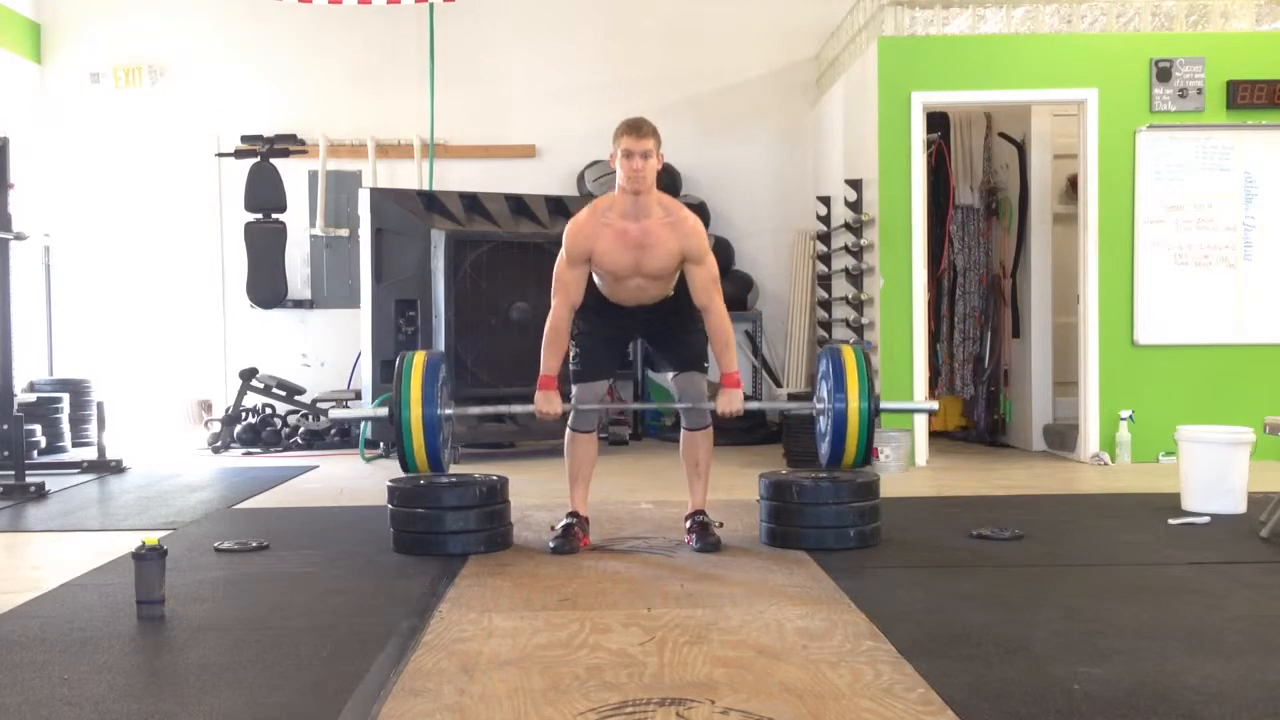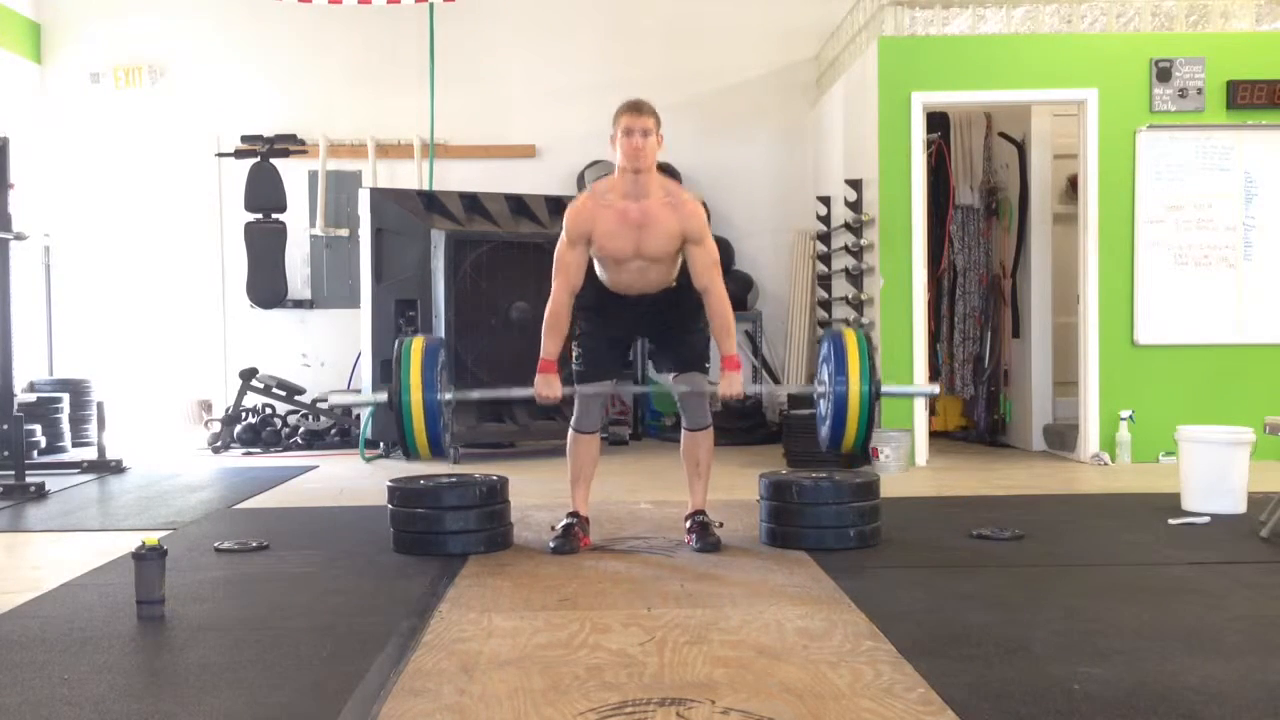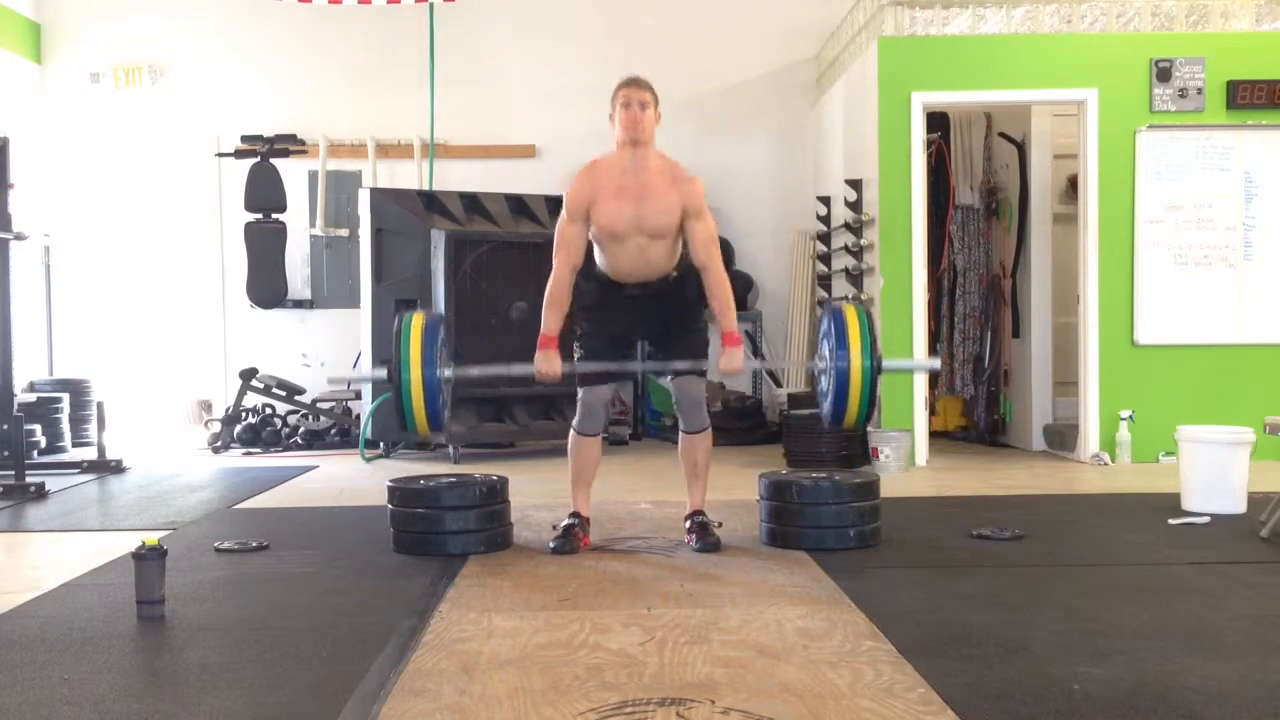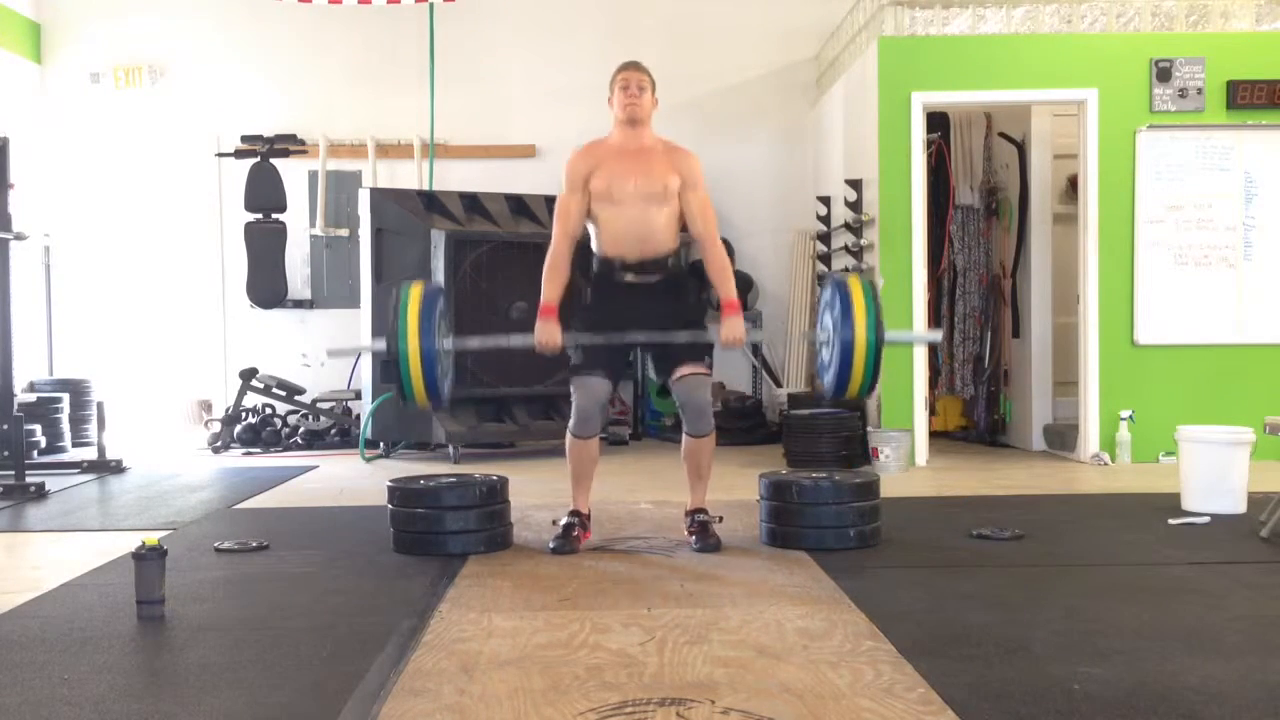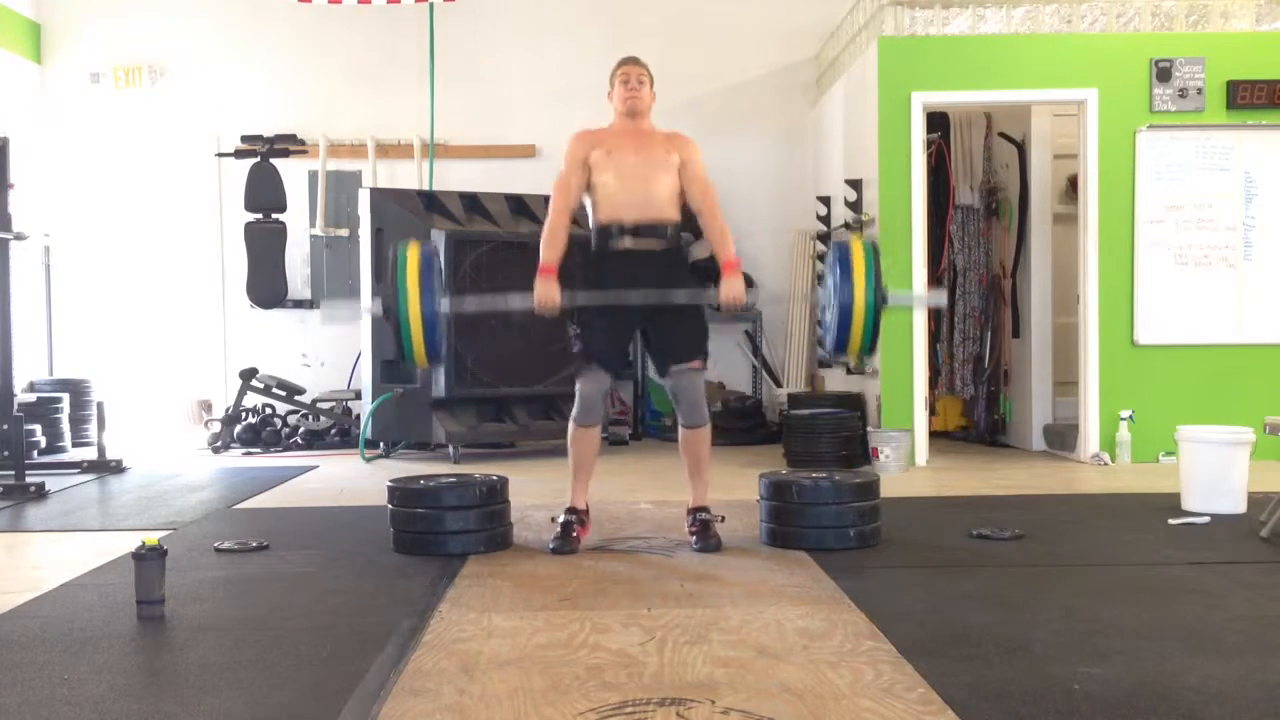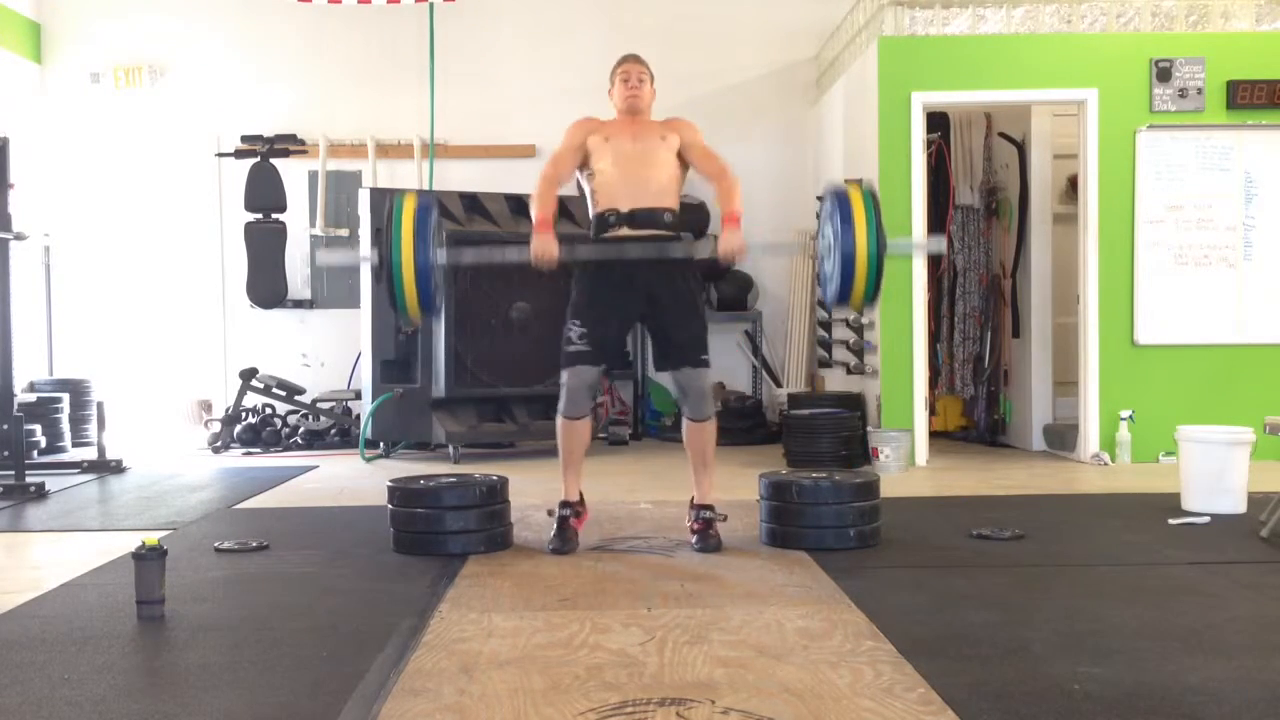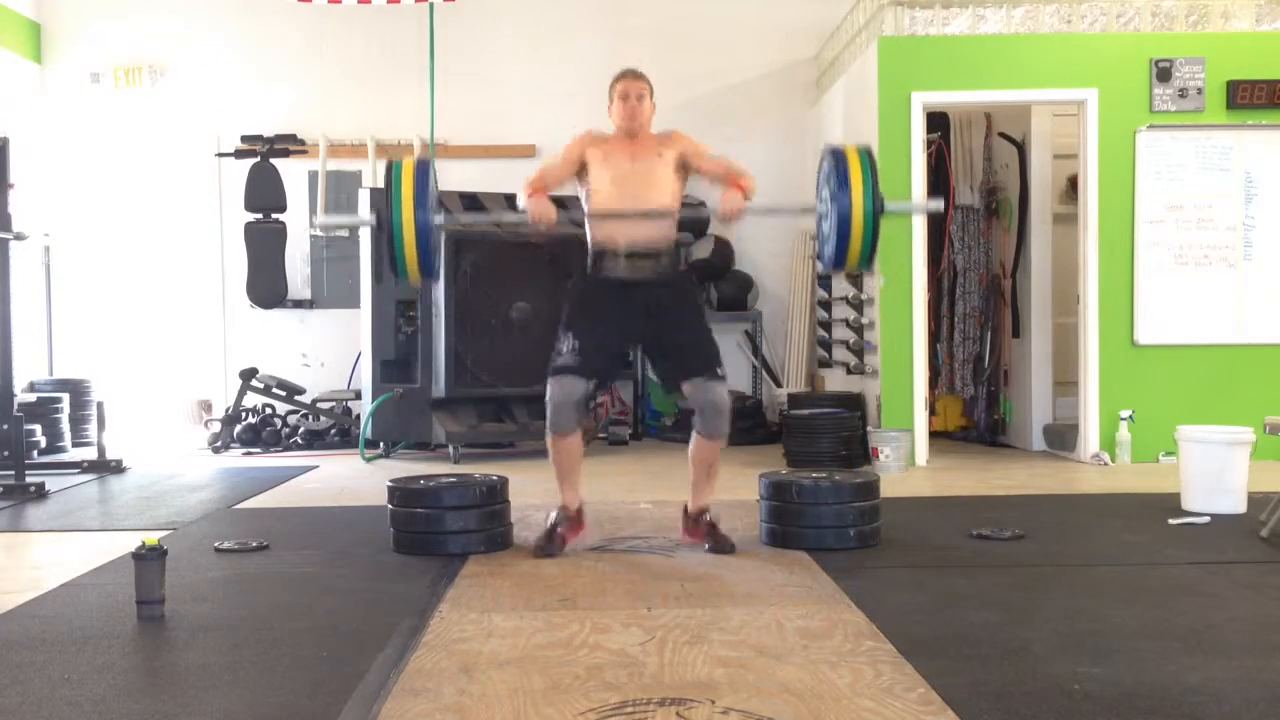
dt=0.1s
person 1, frame 1
left shoulder: (685, 226)
right shoulder: (584, 228)
left elbow: (711, 305)
right elbow: (563, 306)
left wrist: (731, 381)
right wrist: (547, 383)
left hip: (672, 308)
right hip: (603, 309)
left knee: (696, 400)
right knee: (584, 403)
left ankle: (697, 515)
right ankle: (576, 518)
person 1, frame 2
left shoulder: (685, 207)
right shoulder: (586, 209)
left elbow: (711, 286)
right elbow: (564, 291)
left wrist: (730, 363)
right wrist: (547, 368)
left hip: (671, 300)
right hip: (608, 301)
left knee: (696, 397)
right knee: (588, 402)
left ankle: (697, 516)
right ankle: (577, 518)
person 1, frame 3
left shoulder: (684, 184)
right shoulder: (587, 183)
left elbow: (711, 264)
right elbow: (564, 268)
left wrist: (731, 340)
right wrist: (548, 345)
left hip: (673, 296)
right hip: (607, 296)
left knee: (692, 400)
right knee: (591, 405)
left ankle: (697, 516)
right ankle: (577, 517)
person 1, frame 4
left shoulder: (680, 159)
right shoulder: (587, 159)
left elbow: (707, 235)
right elbow: (564, 234)
left wrist: (731, 309)
right wrist: (547, 313)
left hip: (670, 284)
right hip: (610, 285)
left knee: (696, 397)
right knee: (588, 402)
left ankle: (697, 514)
right ankle: (578, 515)
person 1, frame 5
left shoulder: (678, 145)
right shoulder: (587, 142)
left elbow: (707, 206)
right elbow: (561, 208)
left wrist: (730, 270)
right wrist: (547, 274)
left hip: (667, 266)
right hip: (608, 266)
left knee: (690, 392)
right knee: (590, 391)
left ankle: (700, 512)
right ankle: (576, 511)
person 1, frame 6
left shoulder: (675, 130)
right shoulder: (590, 130)
left elbow: (718, 170)
right elbow: (551, 173)
left wrist: (732, 224)
right wrist: (542, 228)
left hip: (666, 258)
right hip: (606, 258)
left knee: (696, 386)
right knee: (578, 383)
left ankle: (702, 509)
right ankle: (571, 502)
person 1, frame 7
left shoulder: (673, 146)
right shoulder: (589, 147)
left elbow: (734, 175)
right elbow: (541, 181)
left wrist: (737, 189)
right wrist: (535, 197)
left hip: (667, 285)
right hip: (604, 285)
left knee: (713, 399)
right knee: (563, 395)
left ankle: (699, 513)
right ankle: (568, 511)
